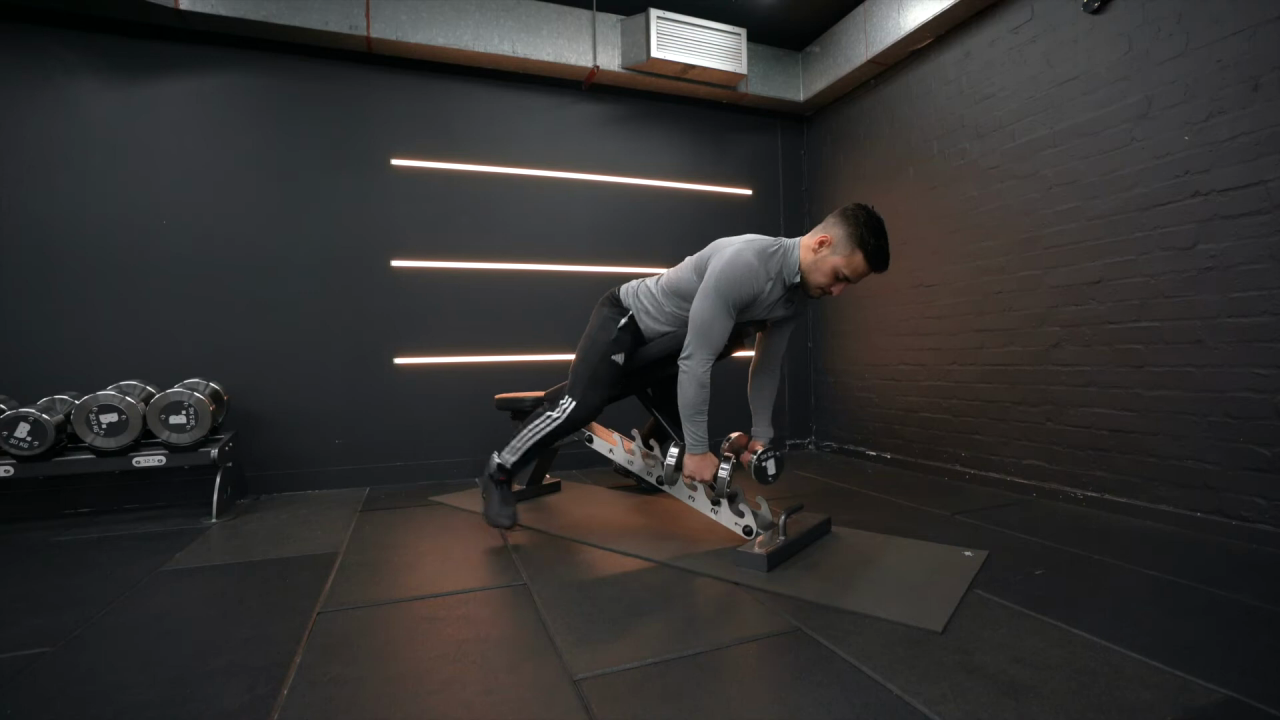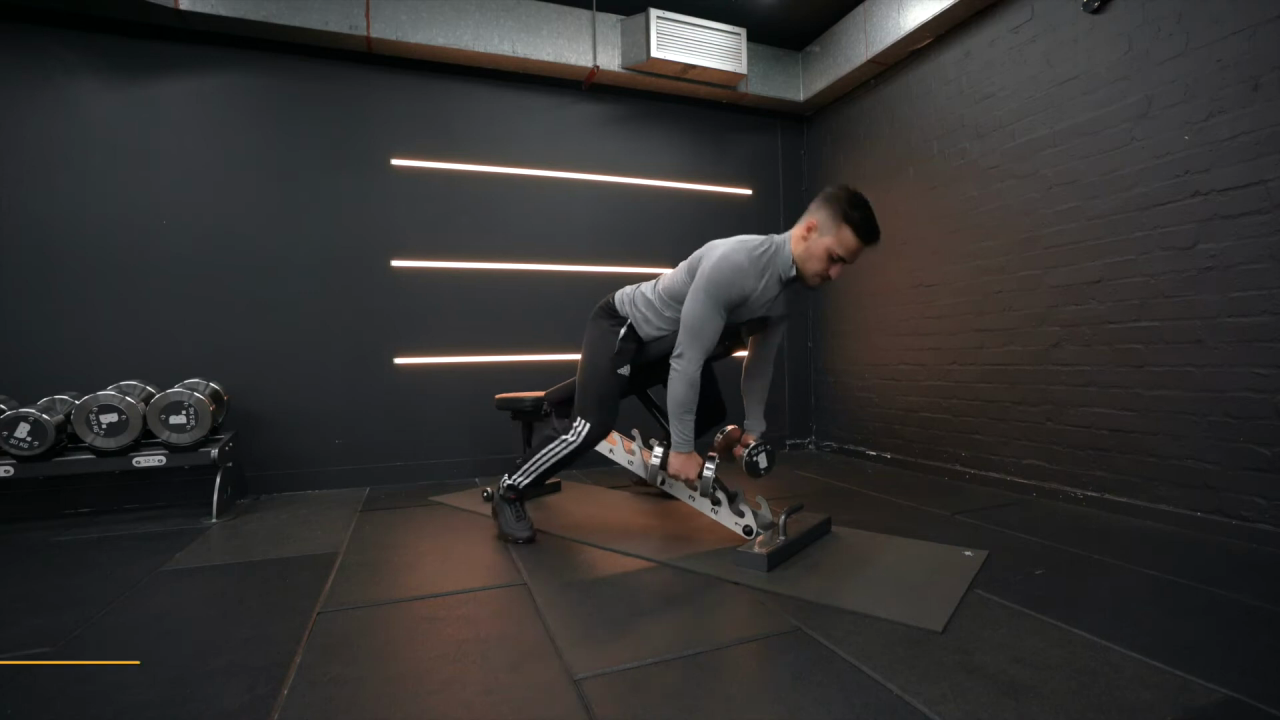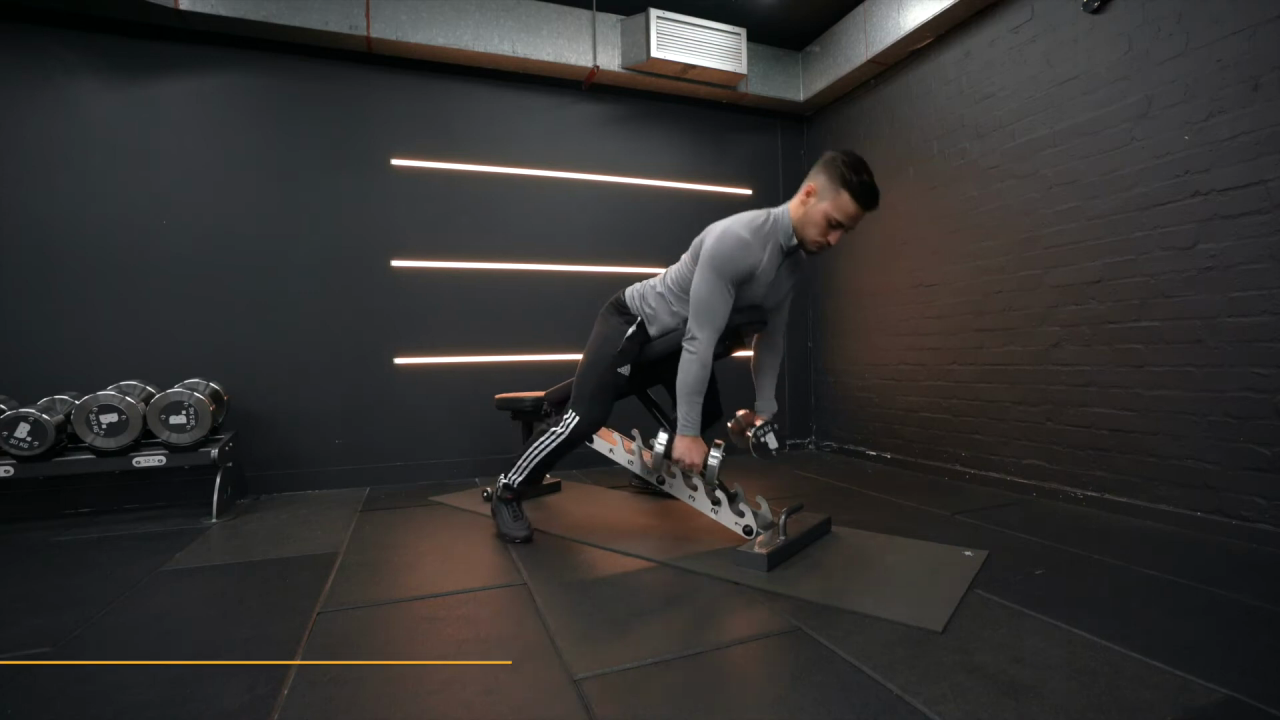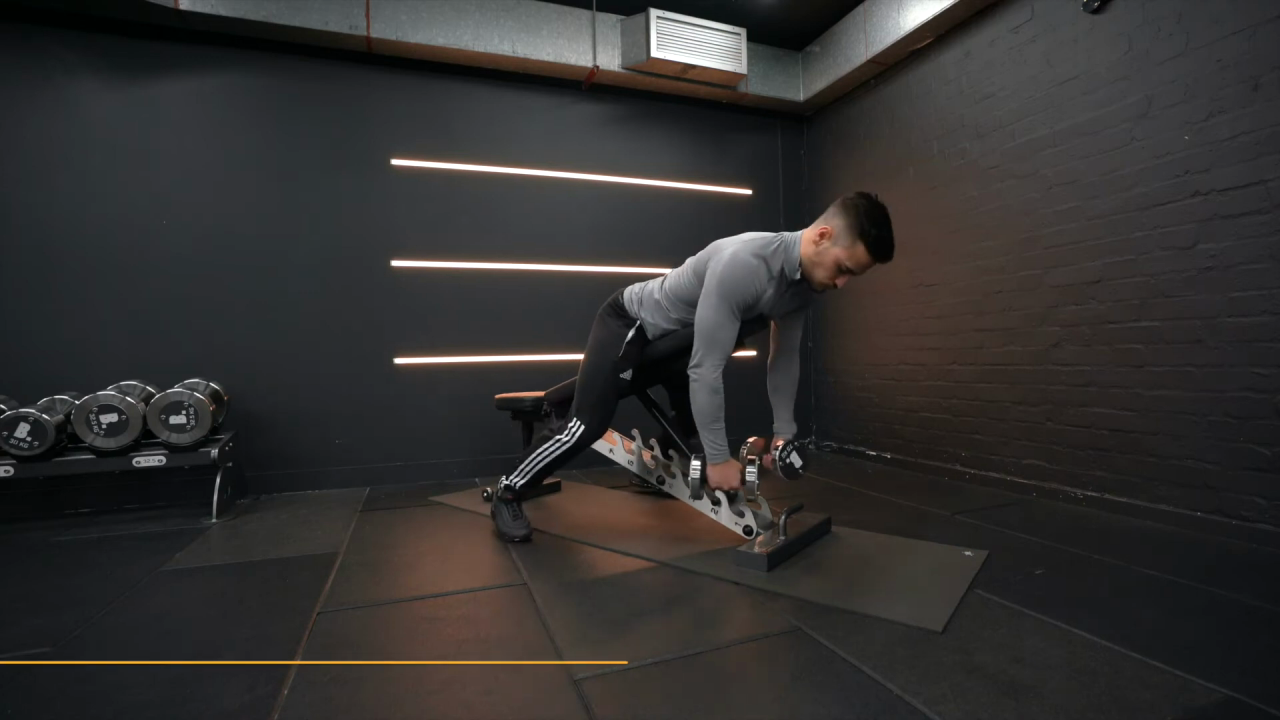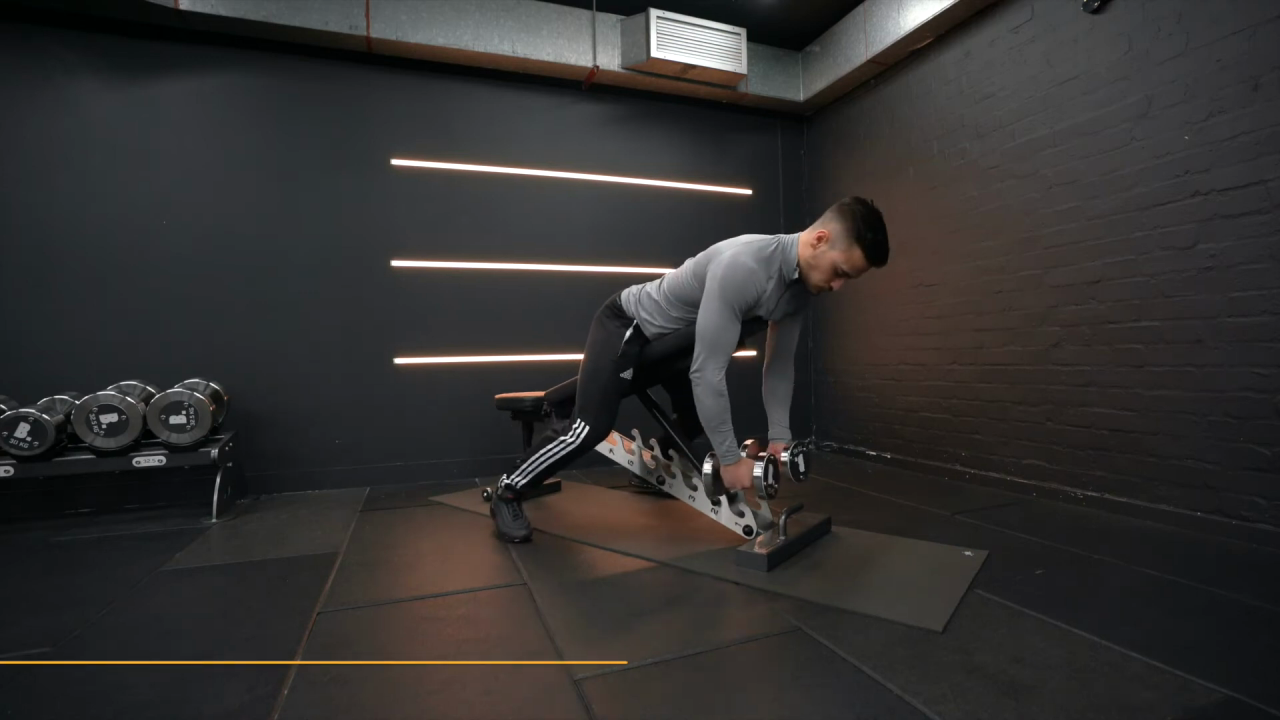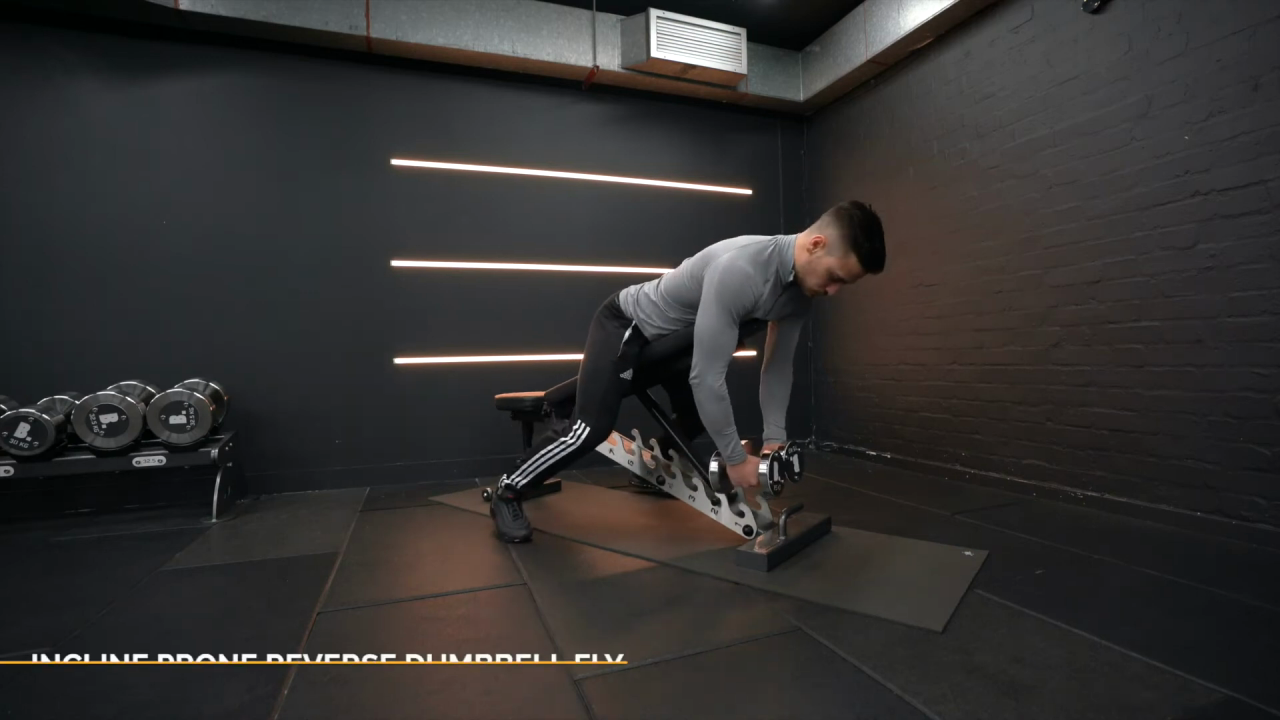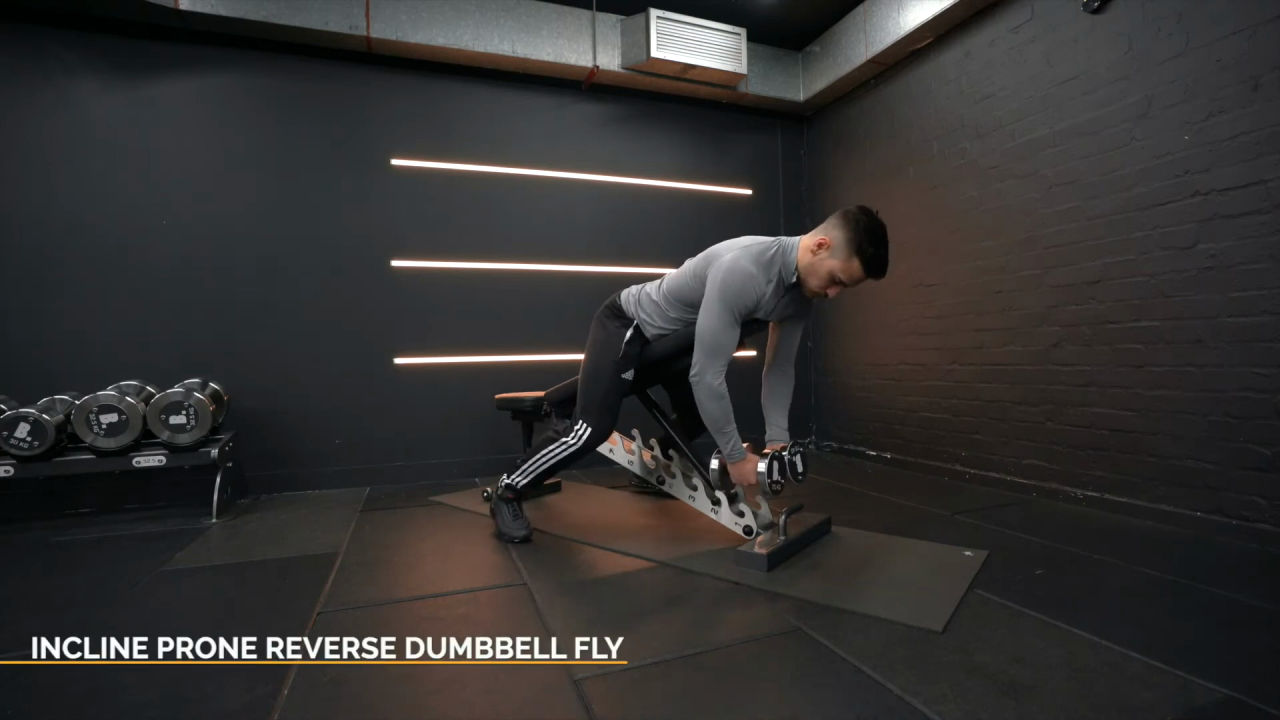
dt=0.4s
person 1, frame 1
left shoulder: (796, 293)
right shoulder: (744, 265)
left elbow: (768, 364)
right elbow: (697, 361)
left wrist: (760, 434)
right wrist: (696, 450)
left hip: (666, 333)
right hip: (626, 316)
left knee: (678, 411)
right knee: (583, 404)
right ankle: (499, 473)
person 1, frame 2
left shoulder: (789, 285)
right shoulder: (733, 265)
left elbow: (760, 355)
right elbow: (687, 361)
left wrist: (754, 429)
right wrist: (681, 449)
left hip: (668, 336)
right hip: (623, 324)
left knee: (707, 412)
right knee: (593, 425)
right ankle: (510, 492)
person 1, frame 3
left shoulder: (794, 260)
right shoulder: (737, 240)
left elbow: (770, 337)
right elbow: (700, 343)
left wrist: (764, 409)
right wrist: (686, 433)
left hip: (671, 332)
right hip: (632, 321)
left knee: (704, 414)
right knee: (587, 417)
right ankle: (507, 492)
person 1, frame 4
left shoulder: (803, 284)
right shoulder: (742, 265)
left elbow: (785, 358)
right elbow: (706, 368)
left wrist: (783, 431)
right wrist: (719, 459)
left hip: (674, 334)
right hip: (629, 323)
left knee: (699, 416)
right knee: (587, 425)
right ankle: (508, 494)
person 1, frame 5
left shoulder: (800, 288)
right shoulder: (742, 267)
left elbow: (779, 363)
right elbow: (708, 370)
left wrist: (779, 437)
right wrist: (729, 459)
left hip: (671, 335)
right hip: (628, 324)
left knee: (699, 415)
right knee: (591, 427)
right ankle: (508, 493)
person 1, frame 6
left shoulder: (799, 289)
right shoulder: (739, 270)
left elbow: (778, 365)
right elbow: (707, 376)
left wrist: (774, 438)
right wrist: (736, 459)
left hip: (671, 334)
right hip: (627, 324)
left knee: (699, 414)
right knee: (592, 428)
right ankle: (508, 493)
person 1, frame 7
left shoulder: (801, 290)
right shoulder: (743, 269)
left elbow: (780, 366)
right elbow: (706, 374)
left wrist: (777, 438)
right wrist: (736, 457)
left hip: (672, 334)
right hip: (628, 323)
left knee: (700, 413)
right knee: (593, 428)
right ankle: (507, 493)
